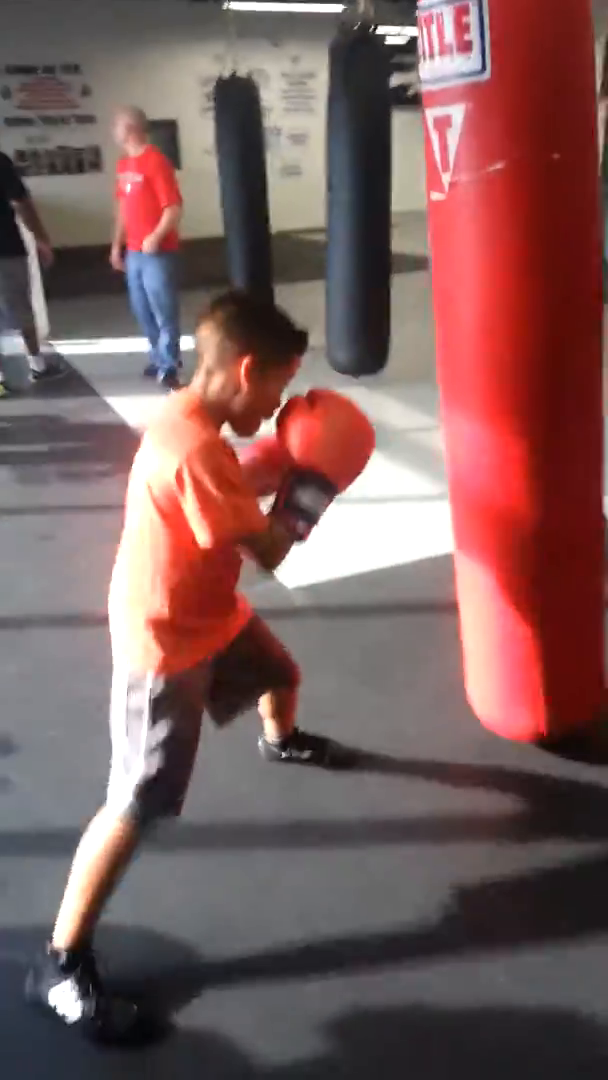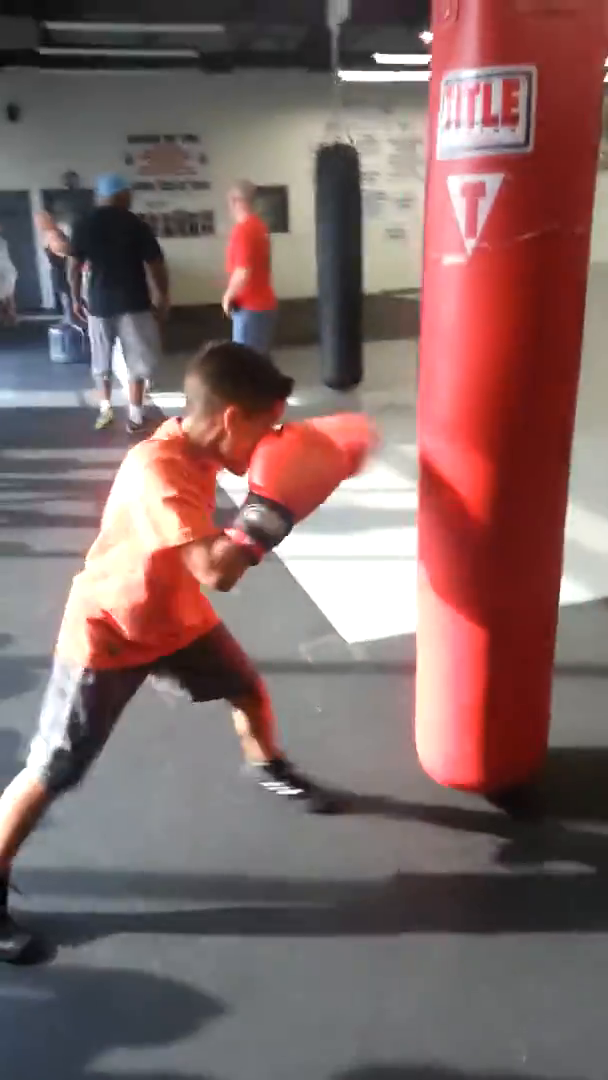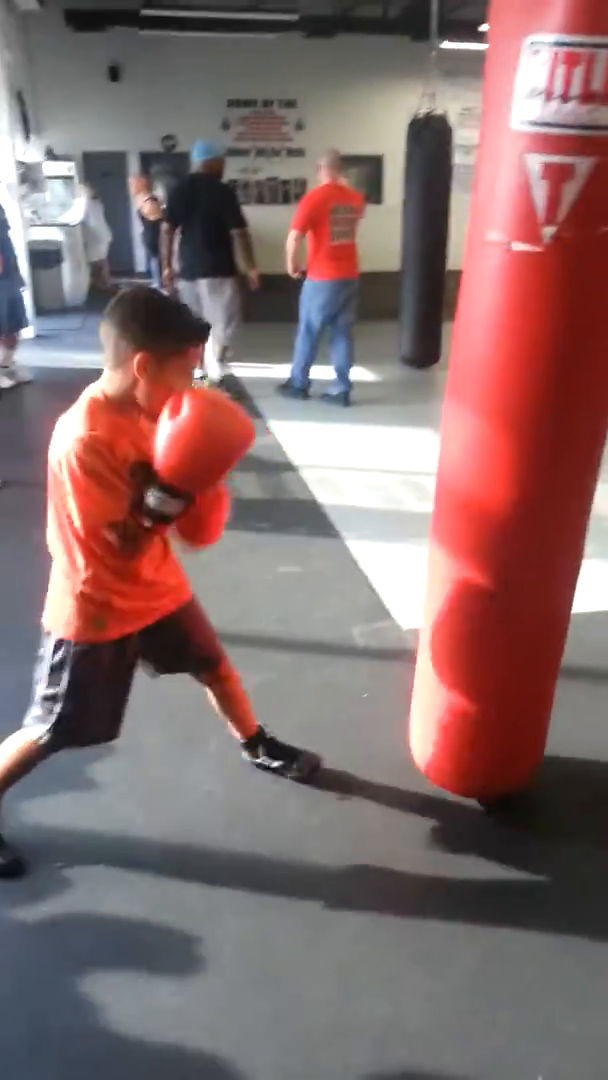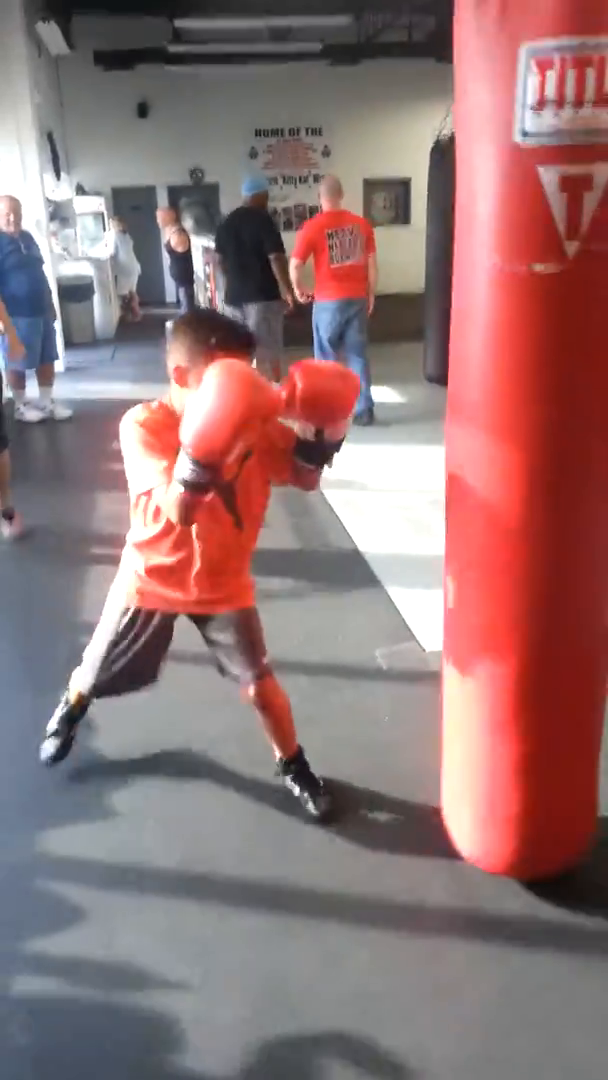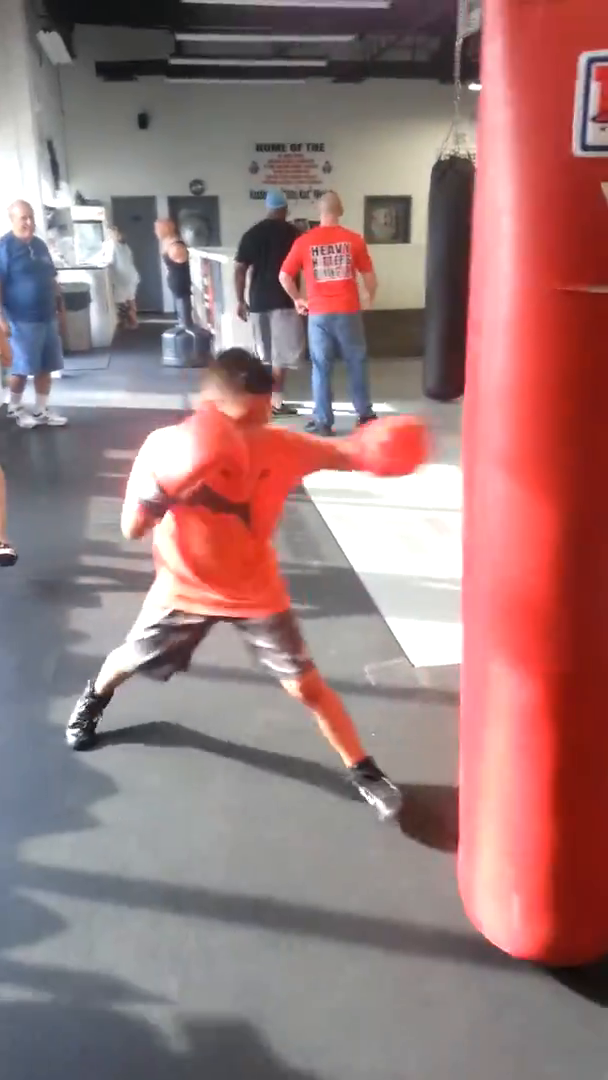
dt=0.5s
person 1, frame 1
left shoulder: (184, 418)
right shoulder: (198, 449)
right elbow: (266, 552)
left hip: (211, 614)
right hip: (164, 642)
left knee: (281, 674)
right knee: (140, 804)
left ankle: (280, 741)
right ankle: (62, 963)
person 1, frame 2
left shoulder: (201, 447)
right shoulder: (156, 470)
right elbow: (219, 572)
left hip: (179, 616)
right hip: (108, 631)
left knee: (250, 690)
right knee: (51, 773)
left ankle: (271, 769)
person 1, frame 3
left shoulder: (136, 409)
right shoulder: (85, 435)
right elbow: (125, 539)
left hip: (156, 583)
right hip: (95, 606)
left knee: (214, 665)
right knee: (51, 732)
left ankle: (257, 745)
person 1, frame 4
left shoulder: (254, 419)
right shoulder: (142, 426)
left elbow: (306, 479)
right elbow: (178, 511)
left wrist: (321, 430)
right wrist: (203, 443)
left hip: (223, 584)
right hip: (151, 580)
left knee: (258, 685)
right knee: (97, 675)
left ankle: (294, 766)
right ankle: (67, 714)
person 1, frame 5
left shoulder: (278, 443)
right shoulder: (165, 445)
left elbow: (337, 455)
right elbow: (132, 528)
right wrist: (164, 482)
left hip: (255, 591)
right hip: (185, 588)
left knee: (305, 683)
right knee: (131, 660)
left ankle: (365, 772)
right ankle: (92, 700)
